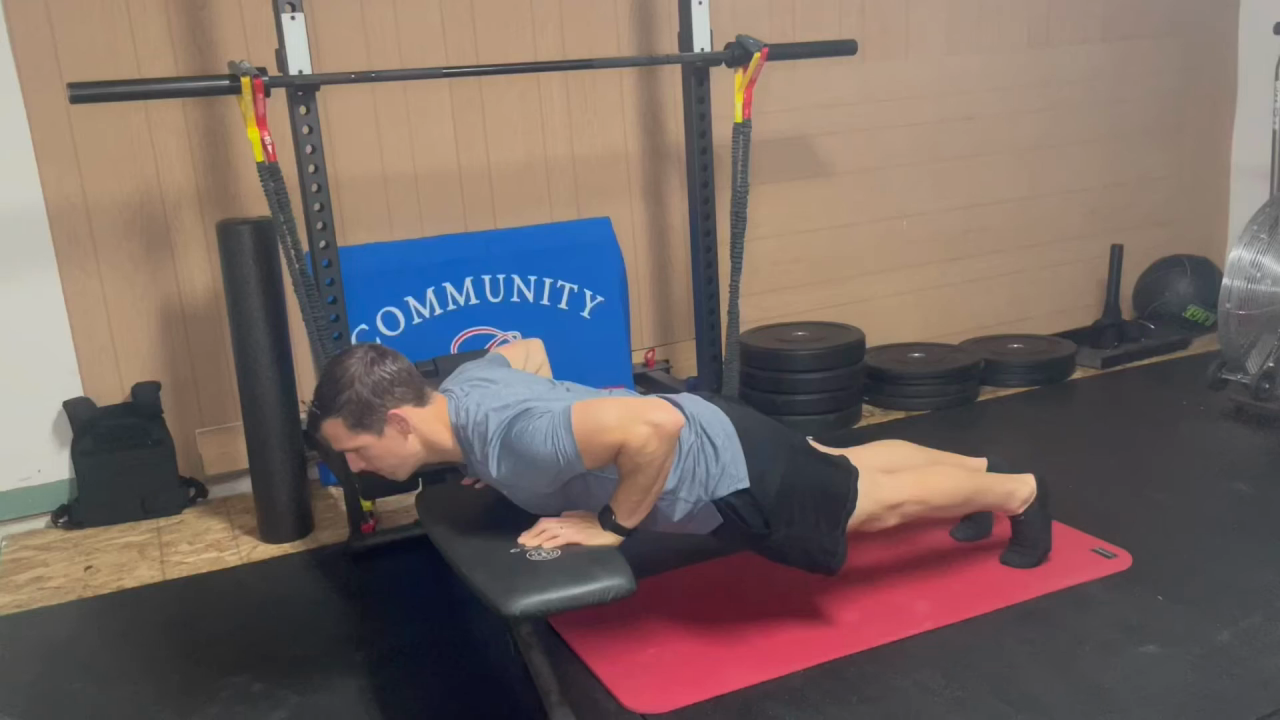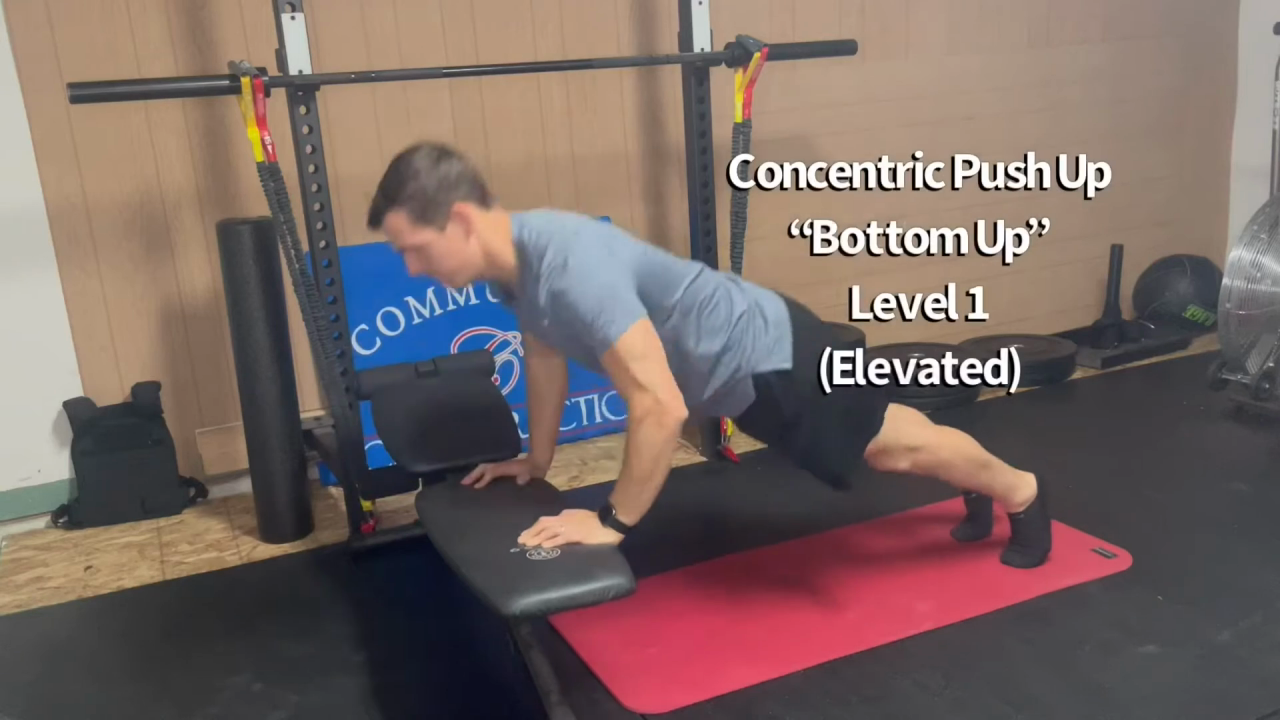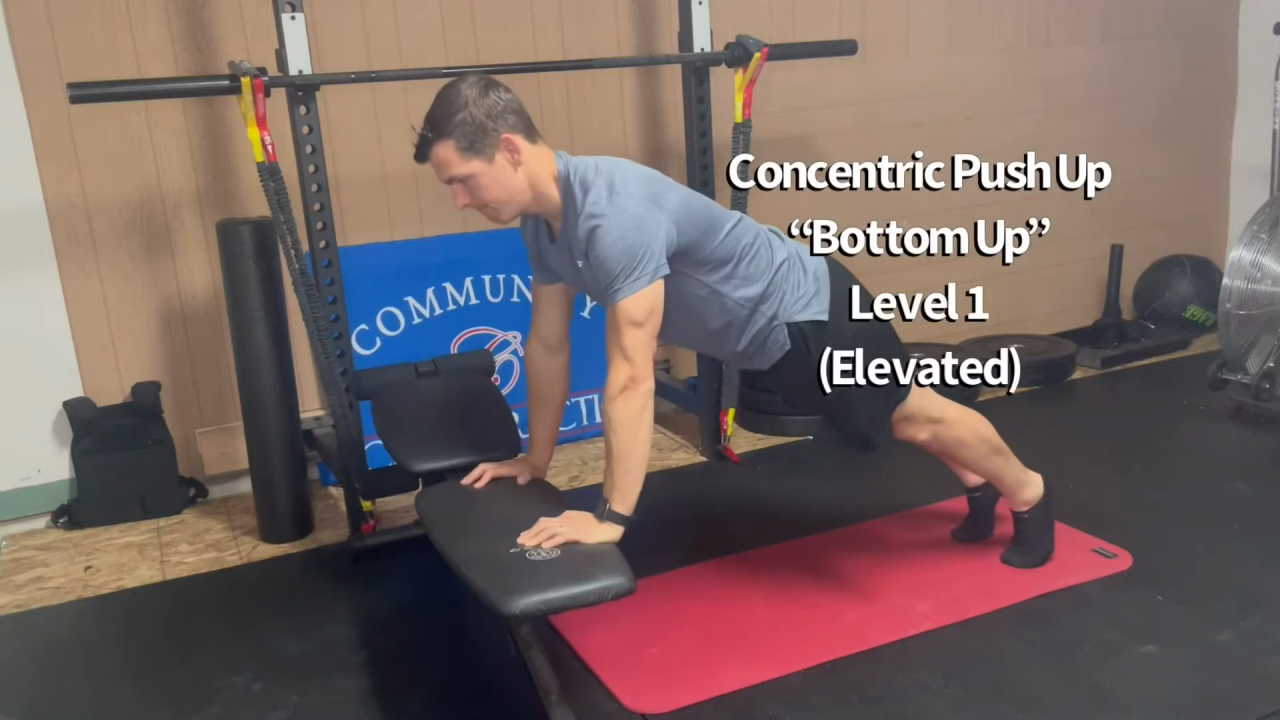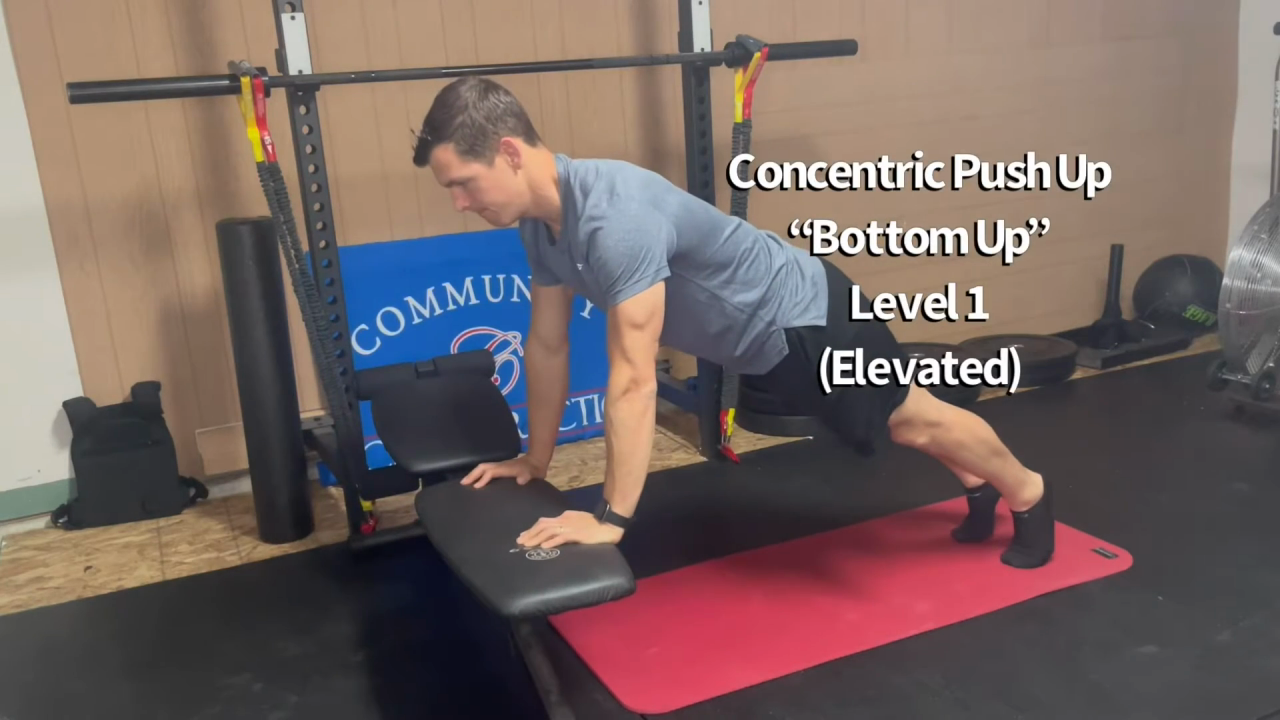
dt=0.5s
person 1, frame 1
left shoulder: (506, 437)
right shoulder: (463, 386)
left elbow: (654, 426)
right elbow: (529, 347)
left wrist: (608, 521)
left hip: (728, 475)
right hip: (707, 433)
left knee: (880, 504)
right knee: (852, 467)
left ankle: (1019, 492)
right ankle: (977, 467)
person 1, frame 2
left shoulder: (570, 274)
right shoulder: (514, 253)
left elbow: (661, 408)
right elbow: (547, 354)
left wrist: (613, 520)
right wrist: (532, 463)
left hip: (769, 357)
right hip: (741, 349)
left knee: (896, 445)
right knee: (886, 434)
left ankle: (1020, 493)
right ankle: (980, 492)
person 1, frame 3
left shoulder: (614, 215)
right shoulder: (543, 216)
left elbow: (631, 378)
right elbow: (548, 344)
left wrist: (611, 518)
right wrist: (536, 459)
left hip: (804, 310)
right hip: (764, 331)
left knee: (915, 415)
right knee: (899, 415)
left ankle: (1027, 494)
right ankle: (979, 486)
person 1, frame 4
left shoulder: (615, 218)
right shoulder: (542, 218)
left elbow: (633, 381)
right elbow: (546, 345)
left wrist: (611, 518)
right wrist: (534, 458)
left hip: (801, 315)
right hip: (763, 334)
left knee: (913, 419)
right knee: (896, 419)
left ankle: (1026, 494)
right ankle: (978, 486)
